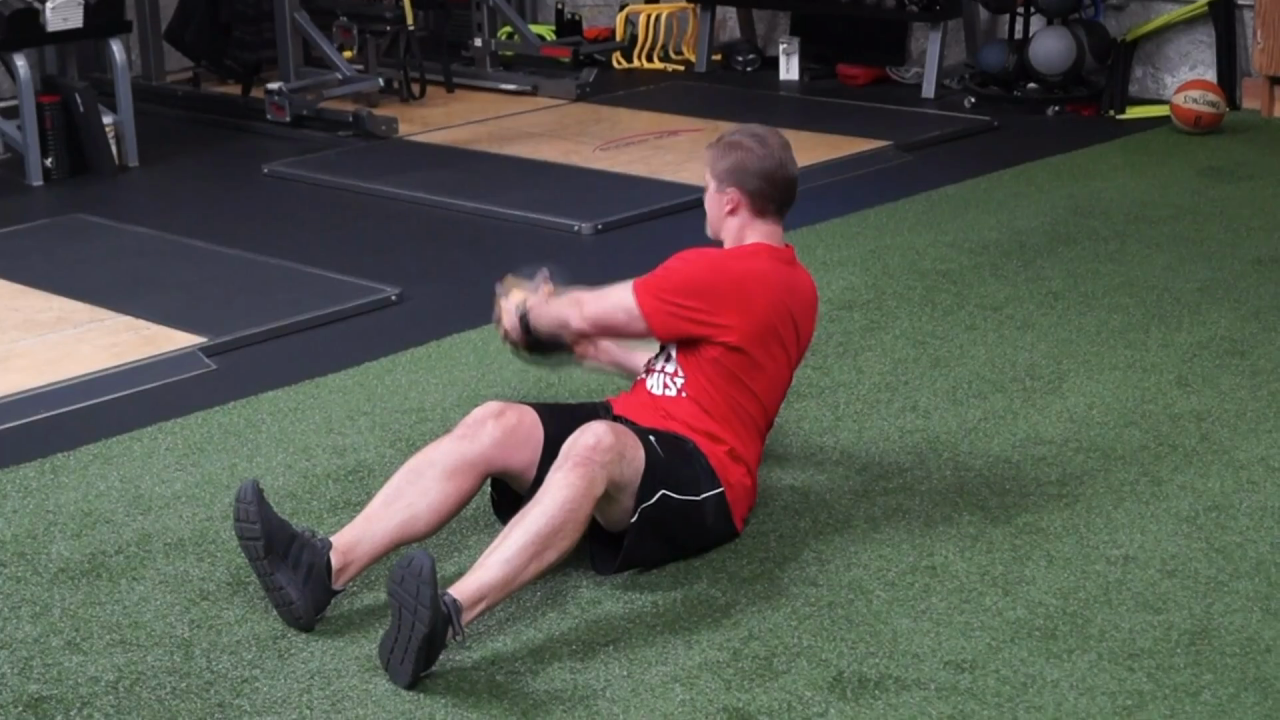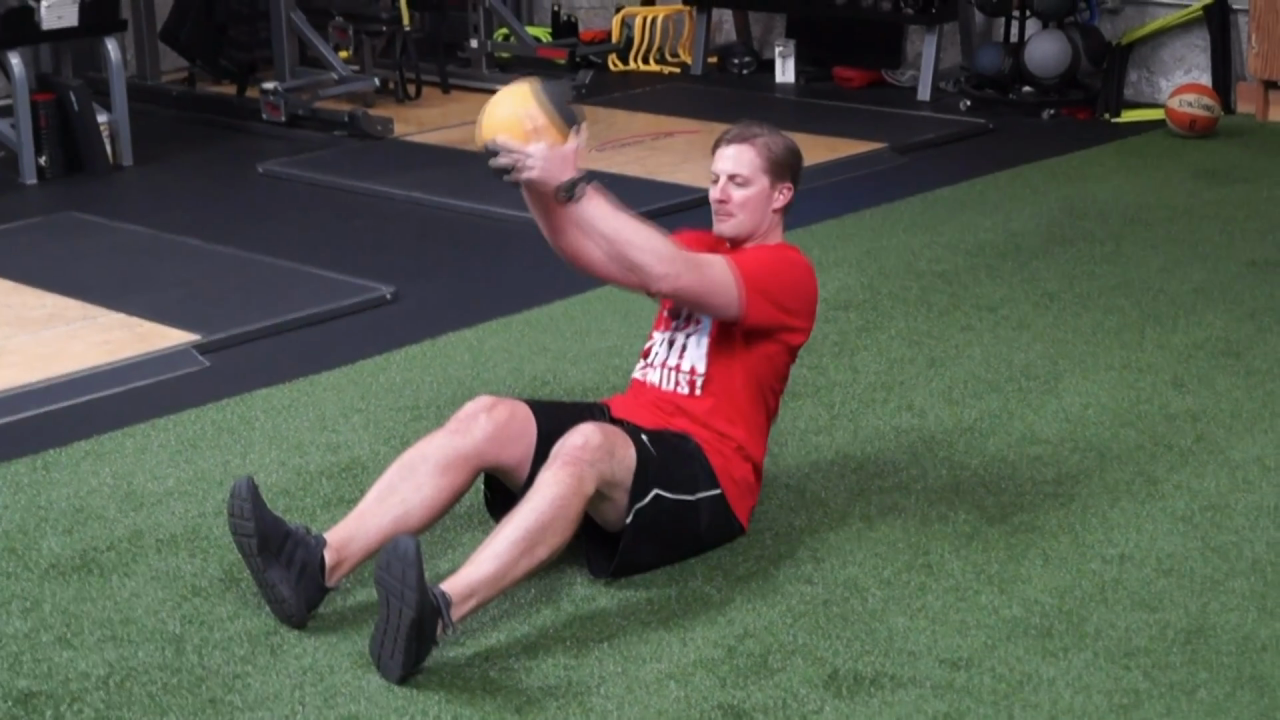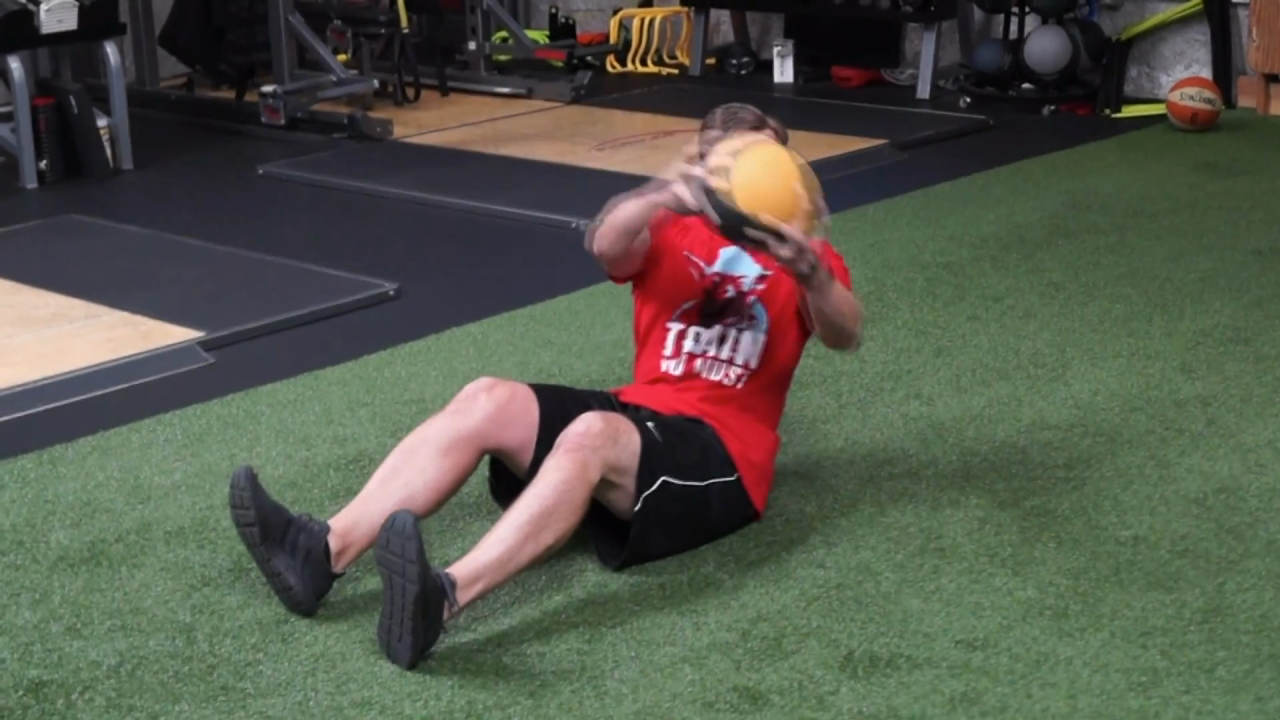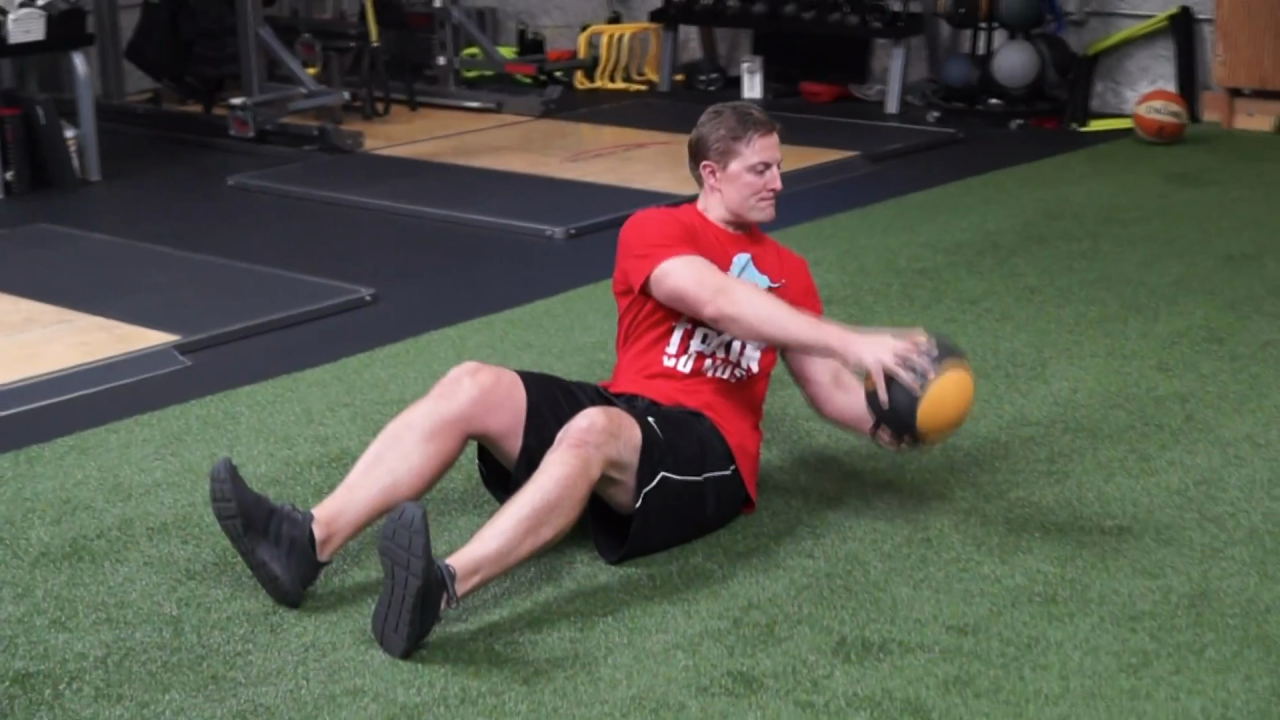
dt=0.5s
person 1, frame 1
left shoulder: (720, 271)
right shoulder: (794, 286)
left elbow: (583, 316)
left wrist: (527, 314)
right wrist: (605, 350)
left hip: (700, 478)
left knee: (595, 444)
right knee: (494, 424)
left ankle: (449, 614)
right ankle: (327, 565)
person 1, frame 2
left shoulder: (786, 273)
right shoulder: (701, 252)
left elbow: (671, 278)
right elbow: (582, 249)
left wrist: (576, 187)
right wrist: (533, 177)
left hip: (704, 472)
right hip: (630, 425)
left knee: (586, 446)
right knee: (486, 418)
left ankle: (436, 614)
right ankle: (320, 563)
person 1, frame 3
left shoulder: (810, 255)
right shoulder: (667, 236)
left elbow: (843, 334)
right elbow: (607, 245)
left wrist: (808, 268)
right wrist: (665, 198)
left hip: (723, 455)
right hip: (639, 414)
left knee: (591, 435)
right knee: (488, 400)
left ankle: (442, 598)
right ankle: (326, 549)
person 1, frame 4
left shoulder: (789, 271)
right shoulder: (654, 230)
left elbow: (826, 389)
right elbow: (717, 304)
left wrist: (886, 414)
right wrist: (851, 341)
left hip: (709, 449)
right hip: (620, 408)
left knee: (593, 432)
right knee: (472, 385)
left ankle: (442, 586)
right ankle: (311, 540)
